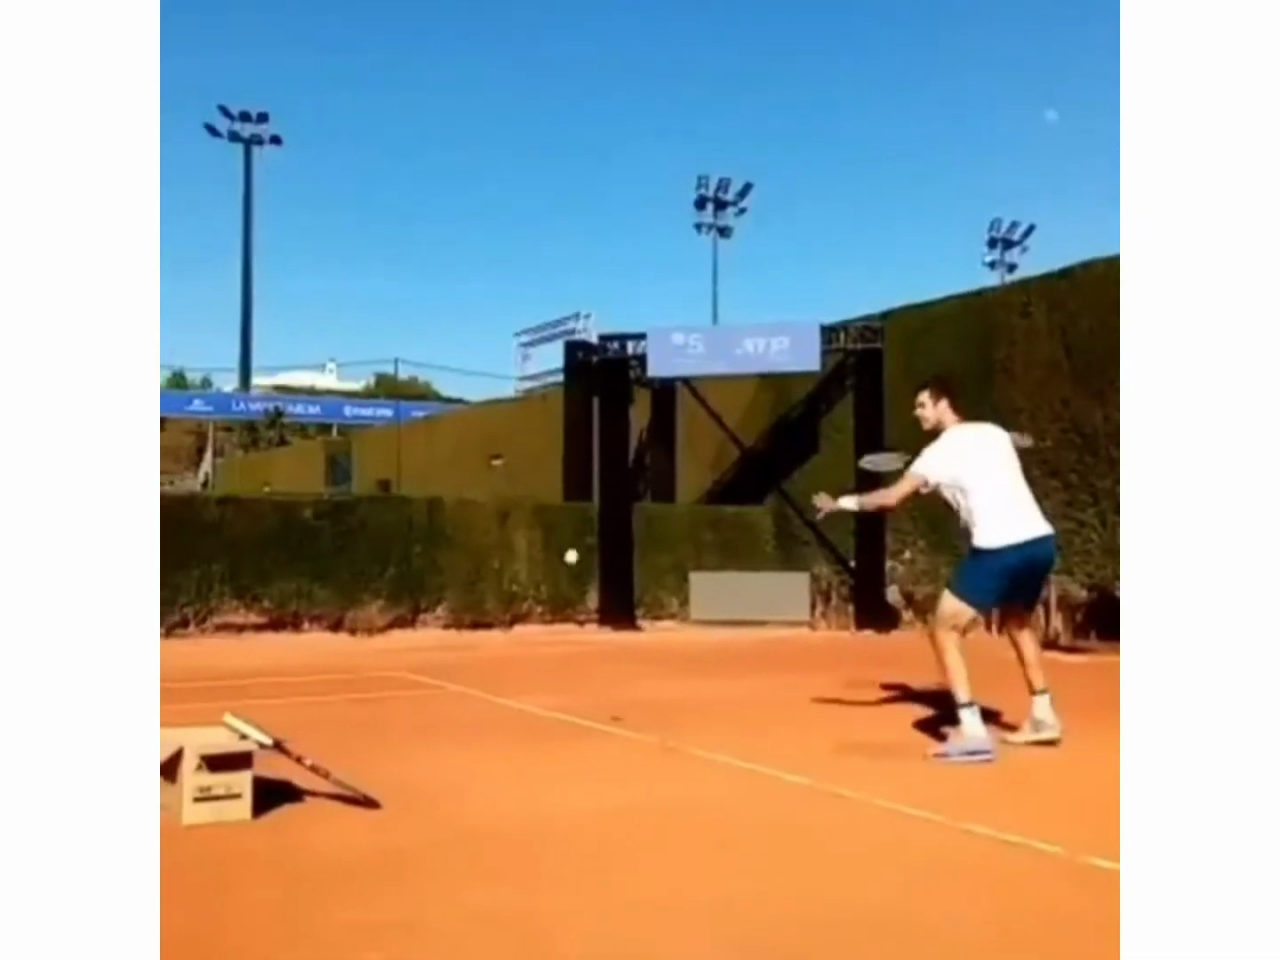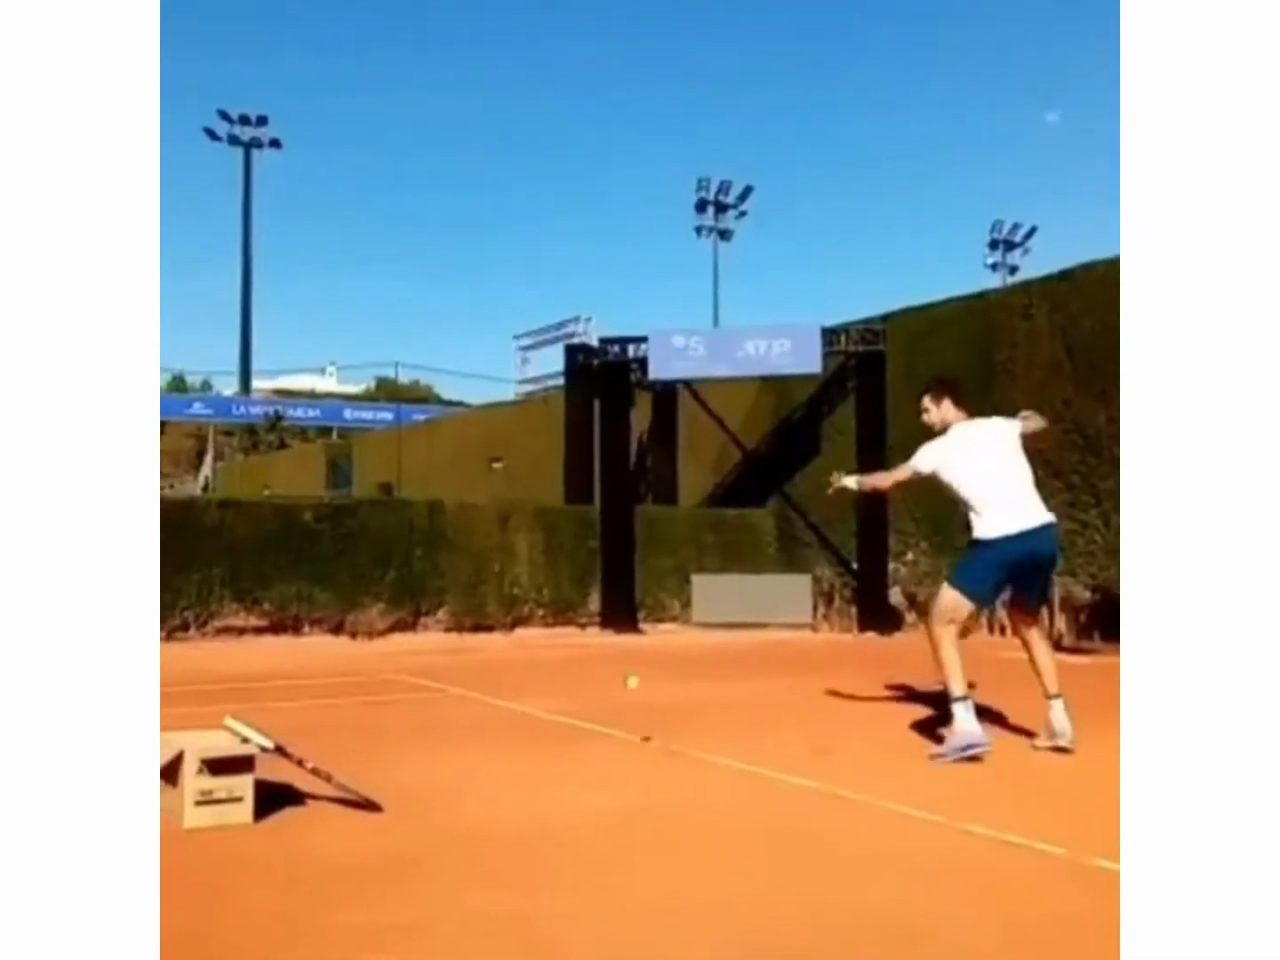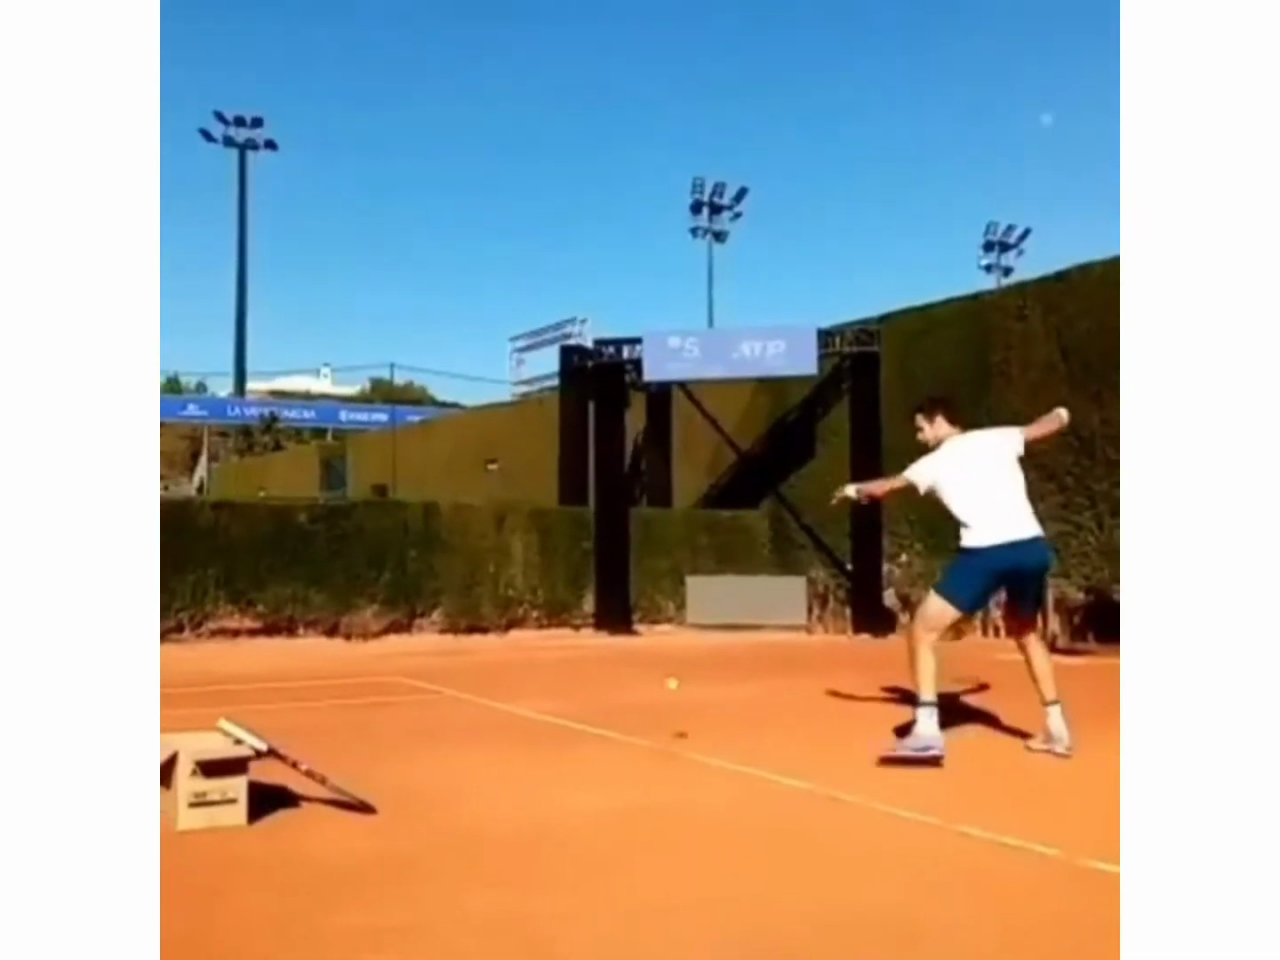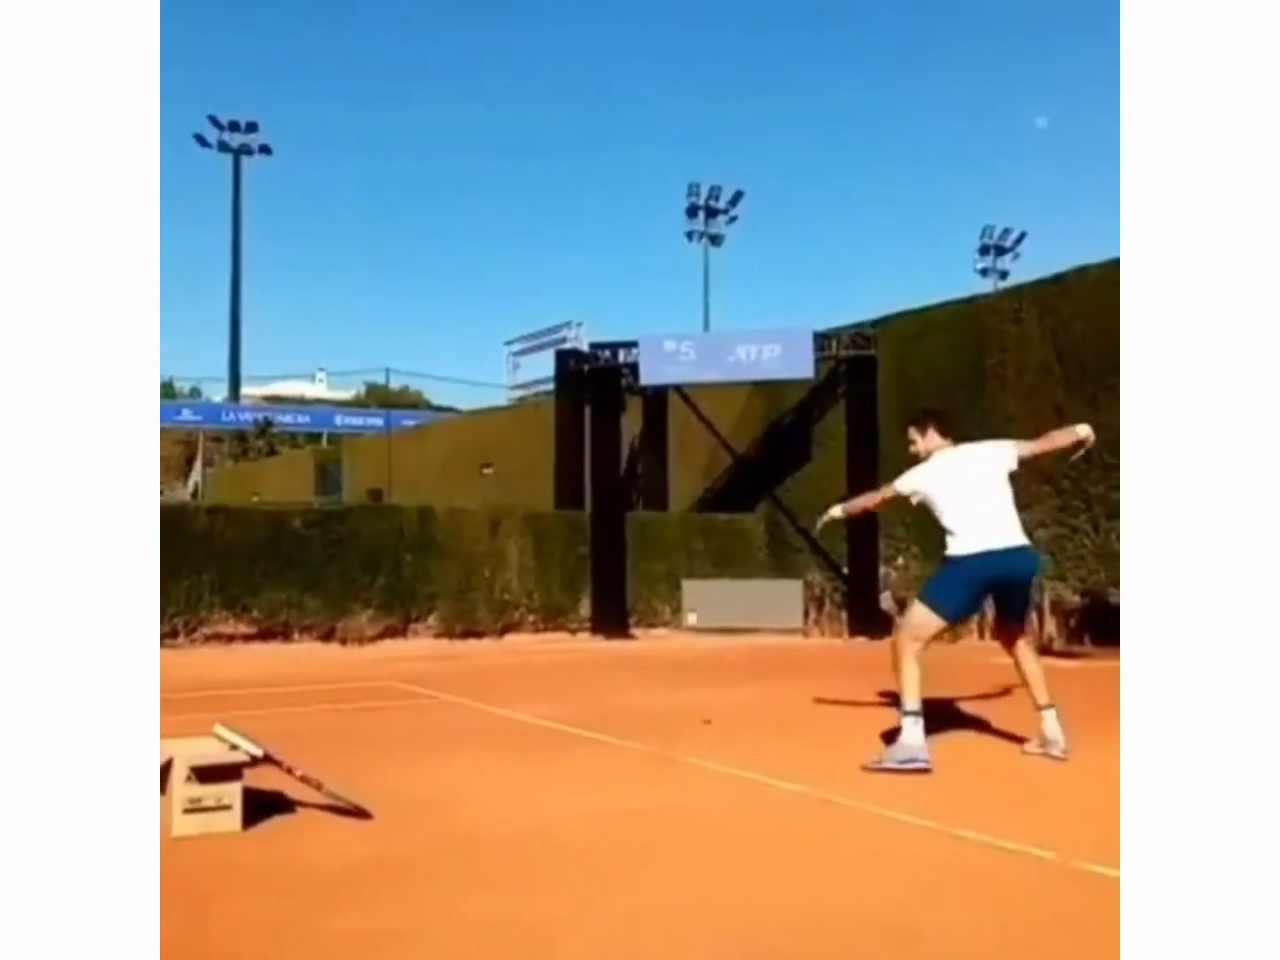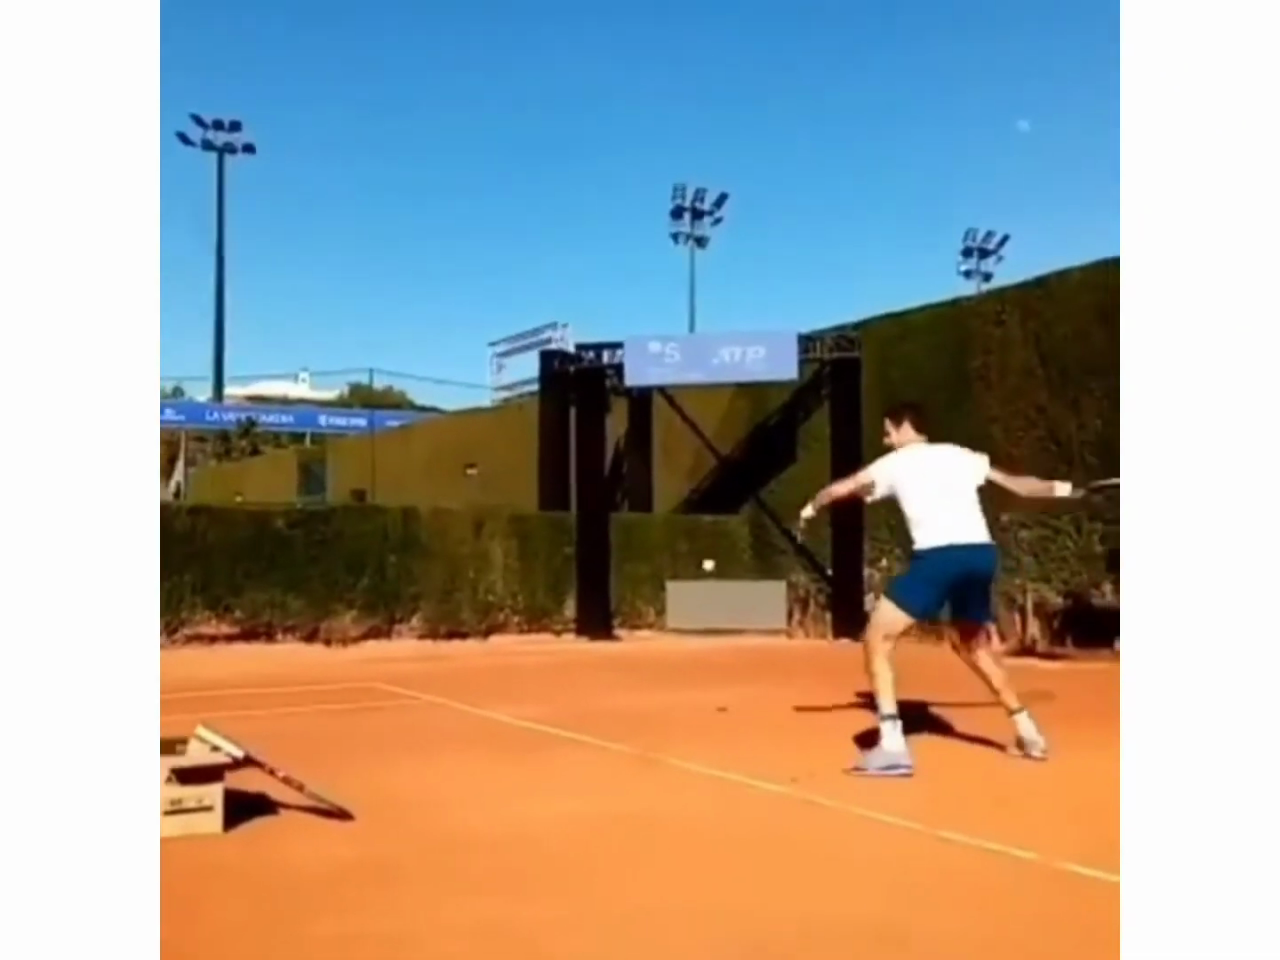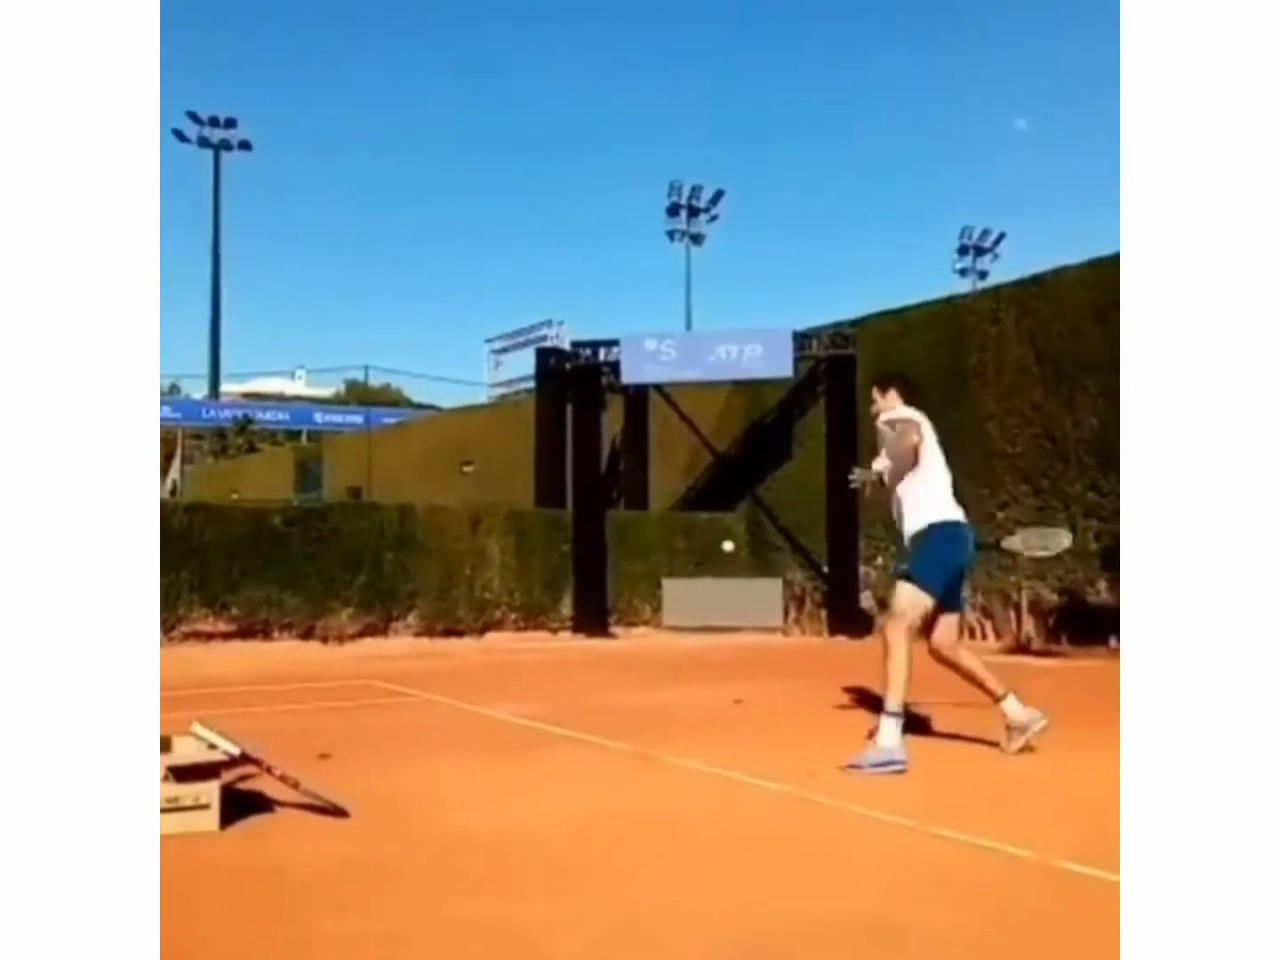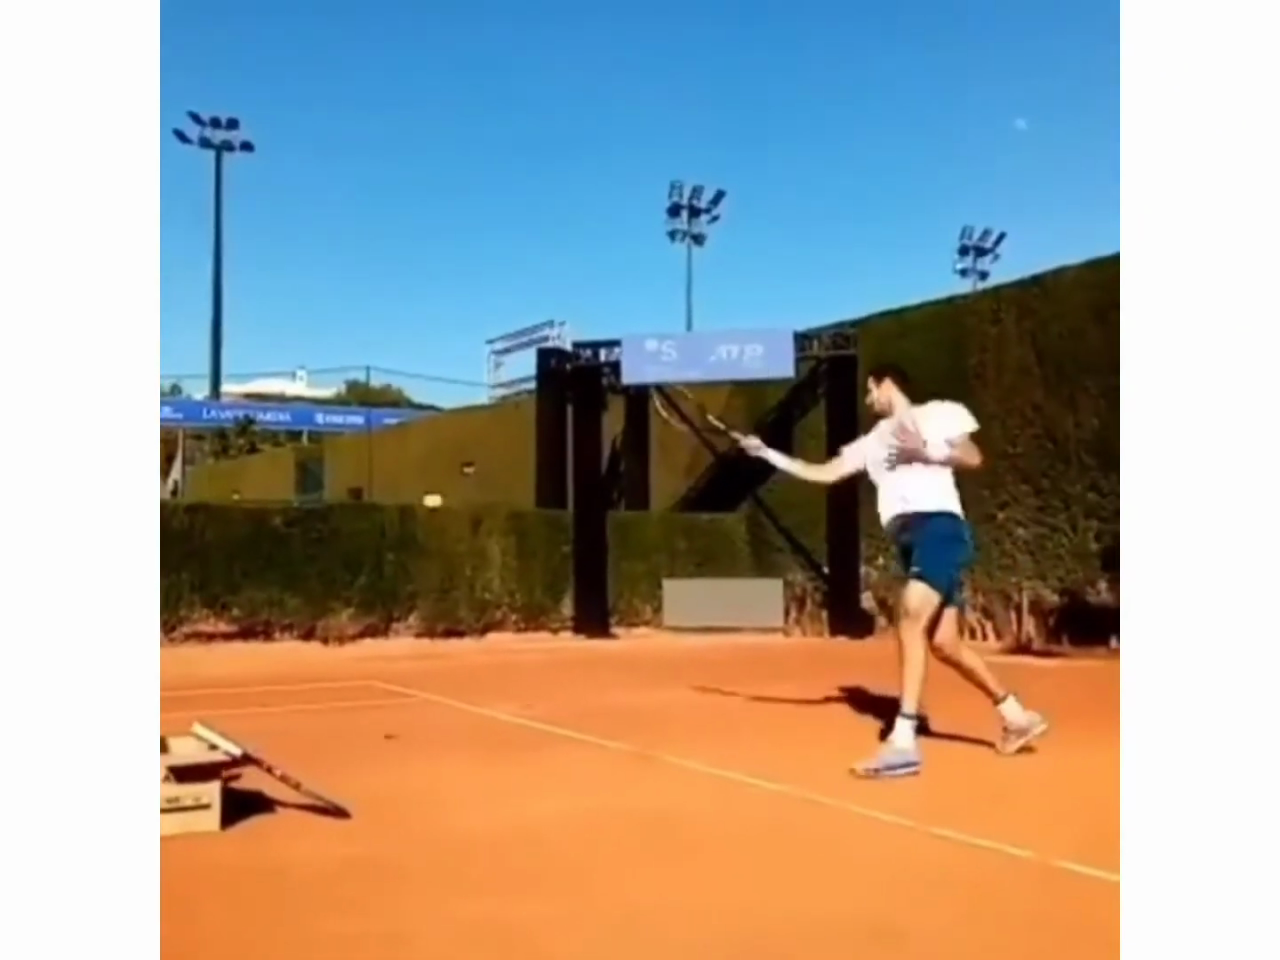
dt=0.3s
person 1, frame 1
left shoulder: (939, 453)
right shoulder: (992, 433)
left elbow: (890, 497)
right elbow: (1021, 441)
left wrist: (841, 502)
left hip: (999, 549)
right hip: (1042, 541)
left knee: (945, 633)
right knee: (1017, 623)
left ankle: (973, 733)
right ankle: (1043, 717)
person 1, frame 2
left shoulder: (940, 448)
right shoulder: (1001, 426)
left elbow: (886, 481)
right elbow: (1038, 422)
left wrist: (849, 481)
right wrist: (1025, 416)
left hip: (999, 542)
right hip: (1043, 534)
left knee: (941, 626)
right knee: (1027, 624)
left ankle: (967, 728)
right ankle: (1059, 723)
person 1, frame 3
left shoulder: (933, 463)
right shoulder: (998, 439)
left elbow: (883, 487)
right elbow: (1049, 424)
left wrist: (851, 490)
right wrist: (1060, 414)
left hip: (986, 553)
right hip: (1033, 547)
left knee: (922, 633)
right knee: (1025, 632)
left ankle: (925, 731)
right ankle: (1056, 728)
person 1, frame 4
left shoulder: (924, 473)
right shoulder: (991, 451)
left elbow: (874, 499)
right elbow: (1044, 443)
left wrist: (838, 510)
right wrist: (1080, 432)
left hip: (971, 561)
right hip: (1019, 556)
left knee: (906, 642)
right knee: (1014, 638)
left ankle: (911, 742)
right ankle: (1051, 732)
person 1, frame 5
left shoulder: (895, 462)
right shoulder: (960, 454)
left elbow: (838, 490)
right elbow: (1015, 483)
left wrist: (810, 508)
right wrist: (1060, 488)
left hip: (937, 556)
right hip: (983, 554)
left knee: (876, 641)
right knee: (975, 648)
left ankle: (891, 747)
right ankle: (1027, 734)
person 1, frame 6
left shoulder: (902, 418)
right shoulder: (908, 428)
left elbow: (910, 441)
left wrist: (881, 469)
left hip: (939, 536)
right hip: (944, 537)
left knee: (896, 628)
right knee: (944, 646)
left ankle: (888, 742)
right ankle: (1018, 714)
person 1, frame 7
left shoulder: (936, 413)
right shoulder: (872, 441)
left elbow: (972, 457)
right elbow: (823, 473)
left wrist: (925, 447)
right wrist: (768, 454)
left hip: (939, 527)
right hip: (911, 538)
left knee: (910, 625)
right knee: (944, 642)
left ankle: (902, 745)
right ankle: (1017, 717)
